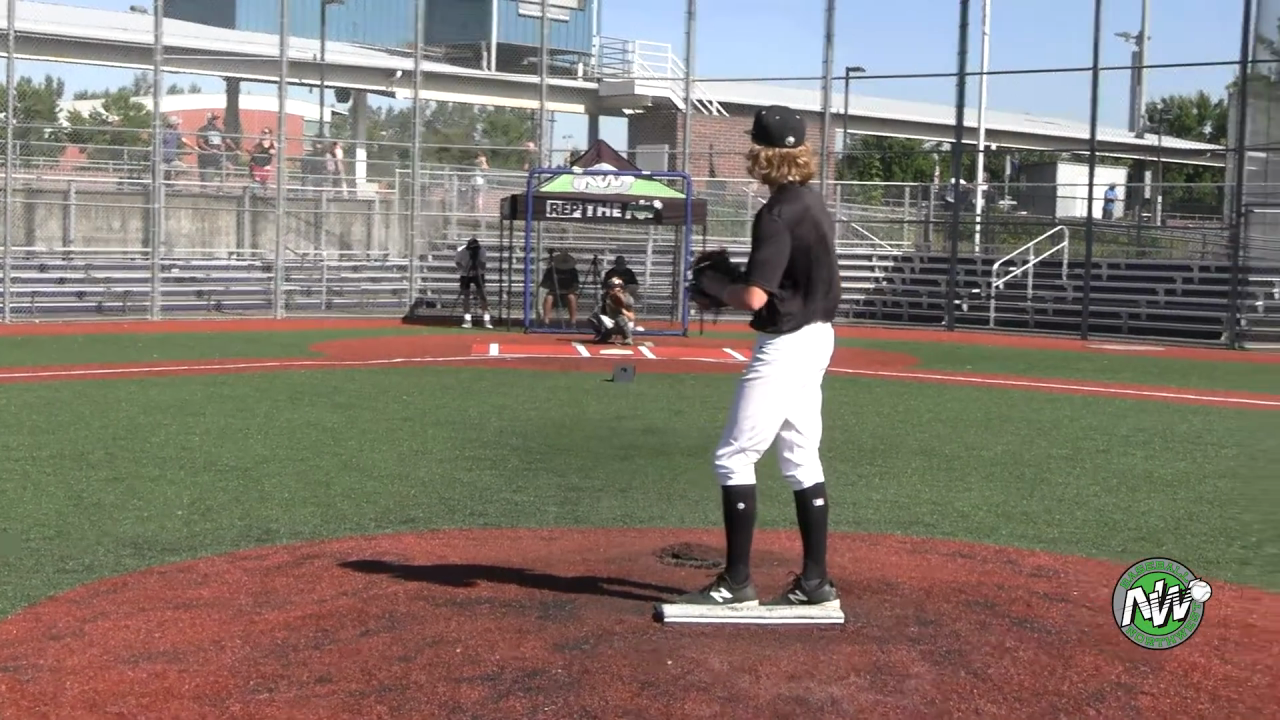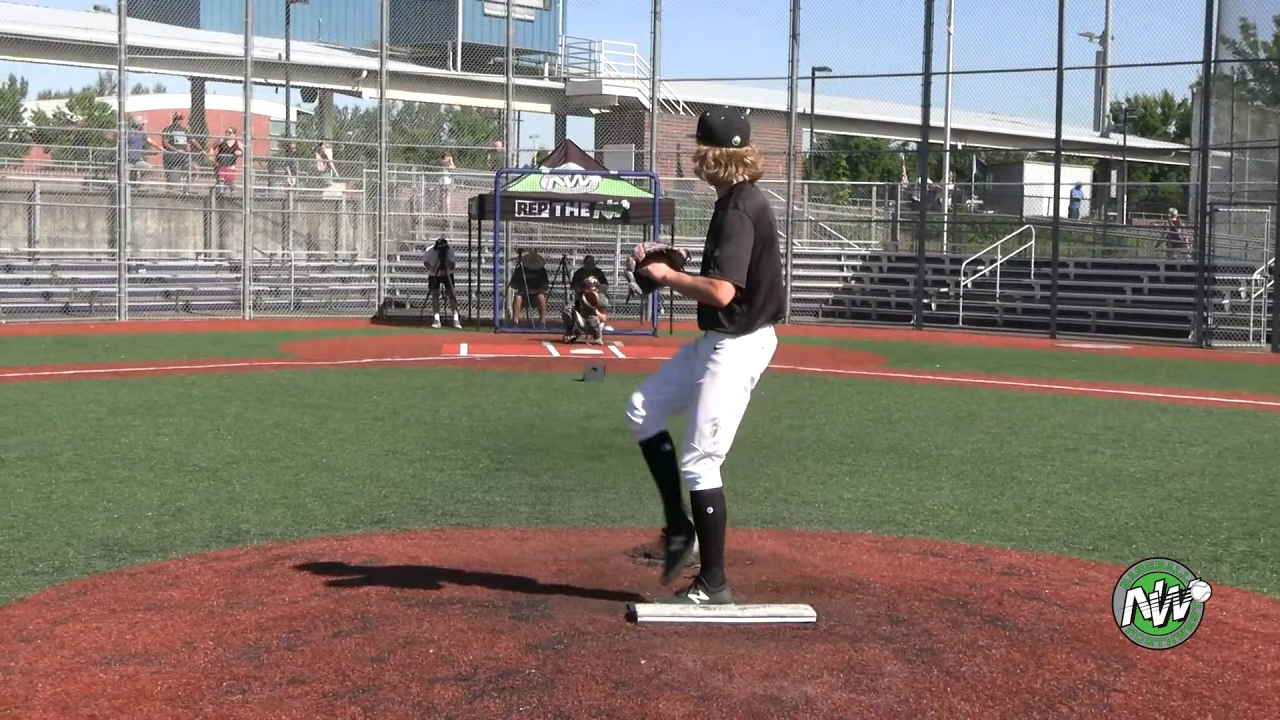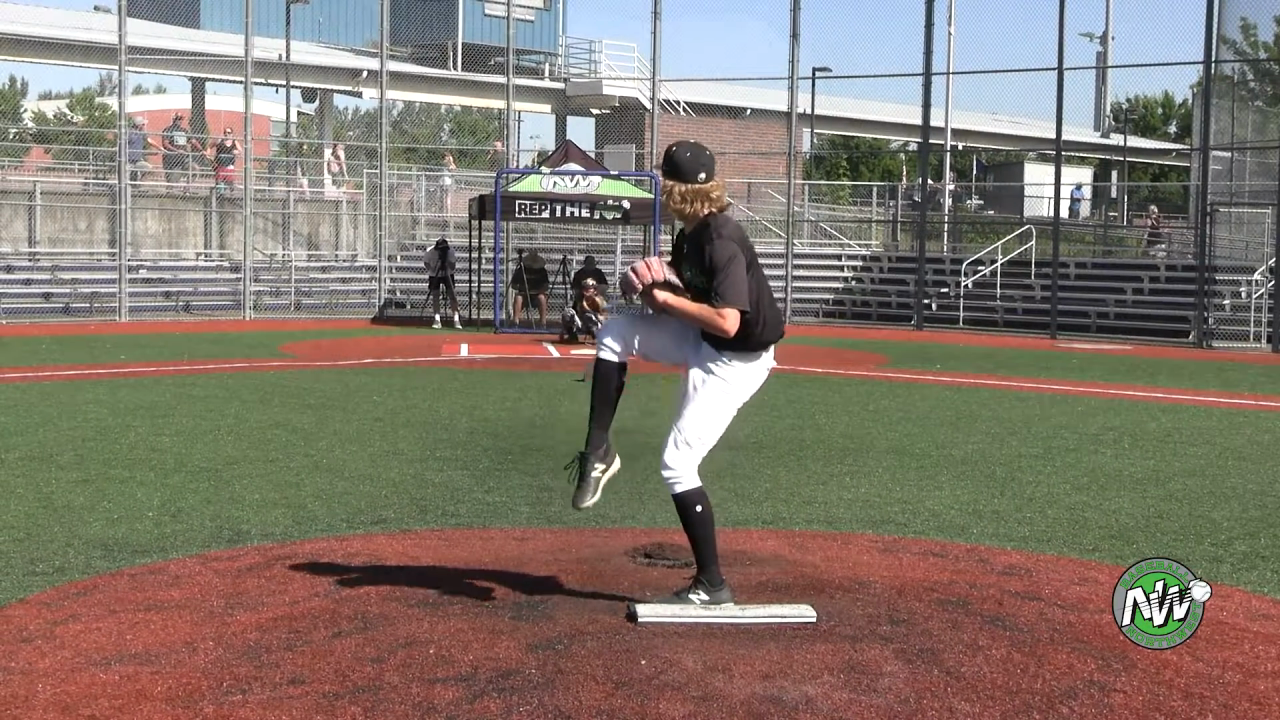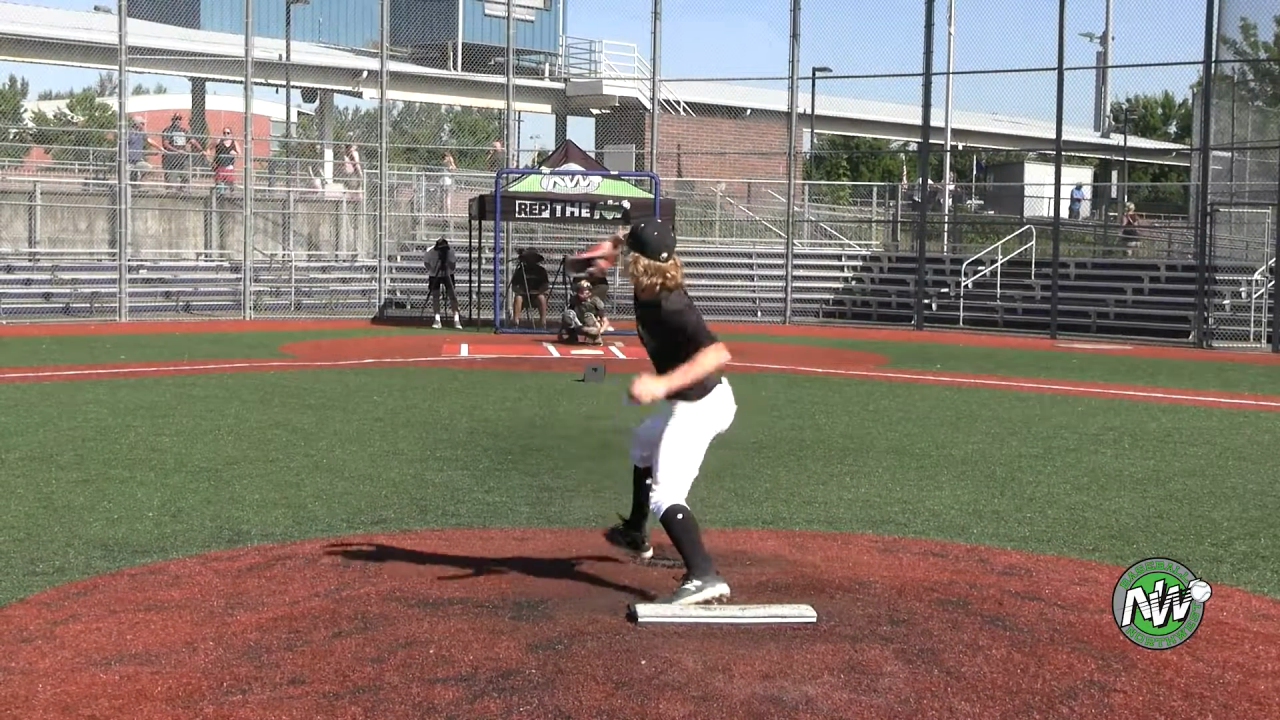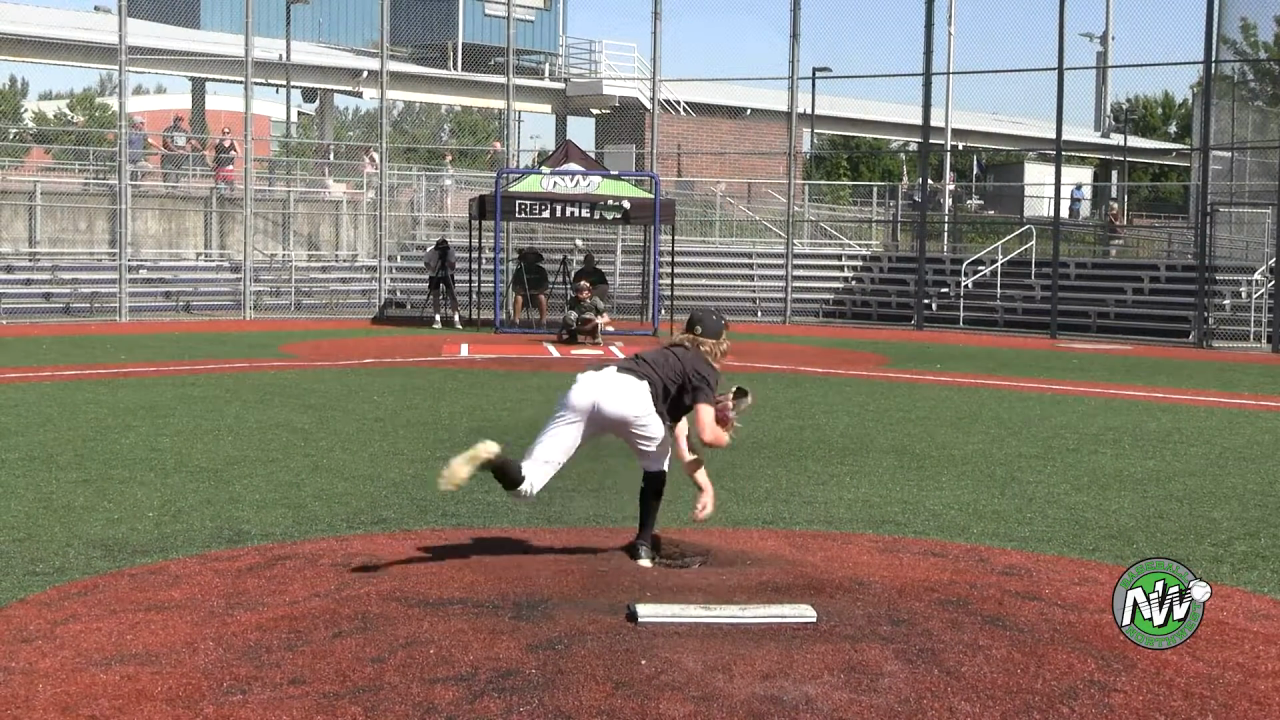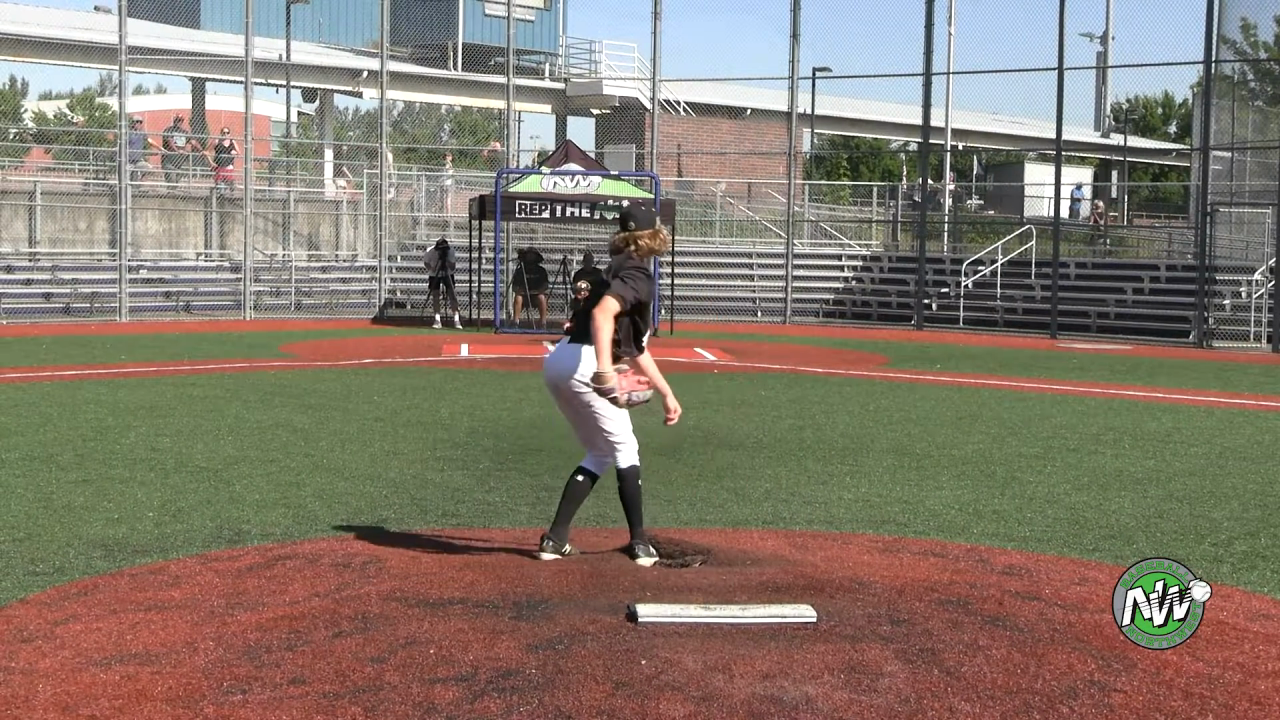
dt=0.5s
person 1, frame 1
left shoulder: (777, 213)
right shoulder: (814, 204)
left elbow: (753, 297)
left wrist: (715, 285)
right wrist: (734, 279)
left hip: (784, 346)
right hip: (814, 338)
left knee: (733, 457)
right knee: (802, 462)
left ankle: (736, 582)
right ankle: (815, 581)
person 1, frame 2
left shoulder: (737, 209)
right shoulder: (747, 200)
left elbow: (720, 291)
left wrist: (665, 275)
right wrist: (677, 273)
left hip: (734, 345)
right hip: (729, 340)
left knee: (698, 462)
right knee: (643, 410)
left ankle: (713, 585)
right ankle: (681, 527)
person 1, frame 3
left shoulder: (720, 242)
right shoulder: (688, 232)
left elbow: (726, 323)
right elbow: (663, 290)
left wrist: (664, 297)
left hip: (737, 363)
right hip: (710, 346)
left knee: (677, 466)
right knee: (614, 334)
left ankle: (711, 584)
right ankle: (598, 453)
person 1, frame 4
left shoulder: (669, 309)
right shoulder: (662, 287)
left elbow: (717, 353)
left wrist: (662, 384)
right wrist: (617, 245)
left hip: (695, 406)
right hip: (692, 401)
left knee: (665, 494)
right knee: (644, 444)
left ankle: (704, 576)
right ankle: (635, 532)
person 1, frame 5
left shoulder: (669, 355)
right shoulder: (700, 371)
left elbow: (681, 441)
right elbow: (705, 435)
left wrist: (704, 484)
right wrist: (724, 438)
left hip: (588, 385)
right hip: (632, 395)
left knee: (525, 481)
right knee: (656, 460)
left ankle: (491, 458)
right ankle: (645, 543)
person 1, frame 6
left shoulder: (625, 269)
right shoulder: (635, 273)
left elbow: (636, 350)
right elbow: (601, 313)
left wrist: (666, 393)
right wrist: (604, 368)
left hip: (559, 361)
right hip: (582, 362)
left knee: (598, 455)
right knee: (623, 449)
left ankle: (556, 538)
right ankle: (638, 542)
